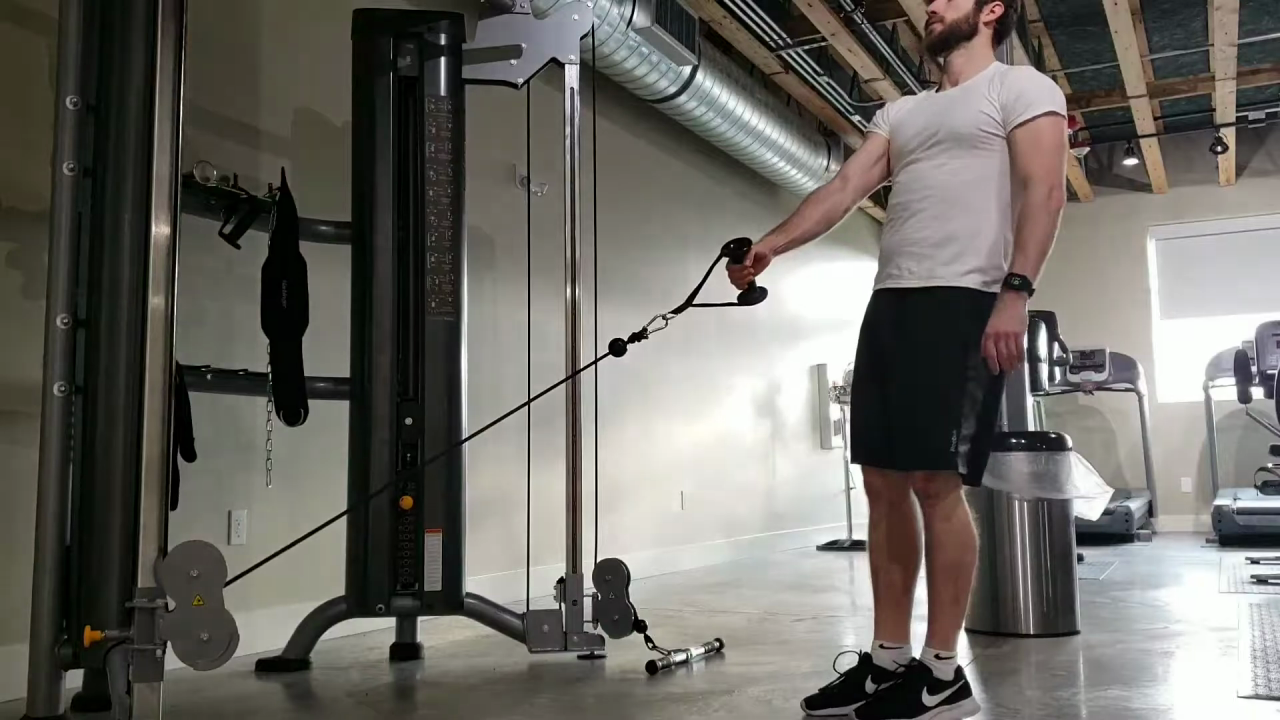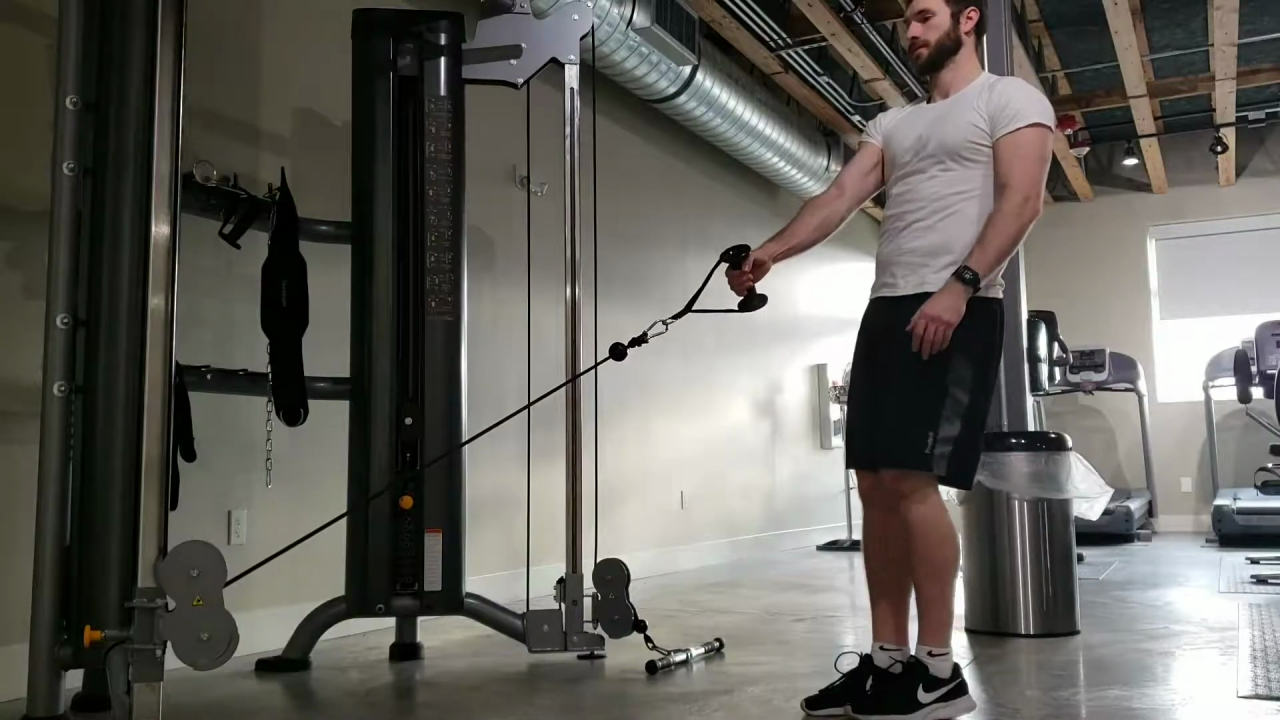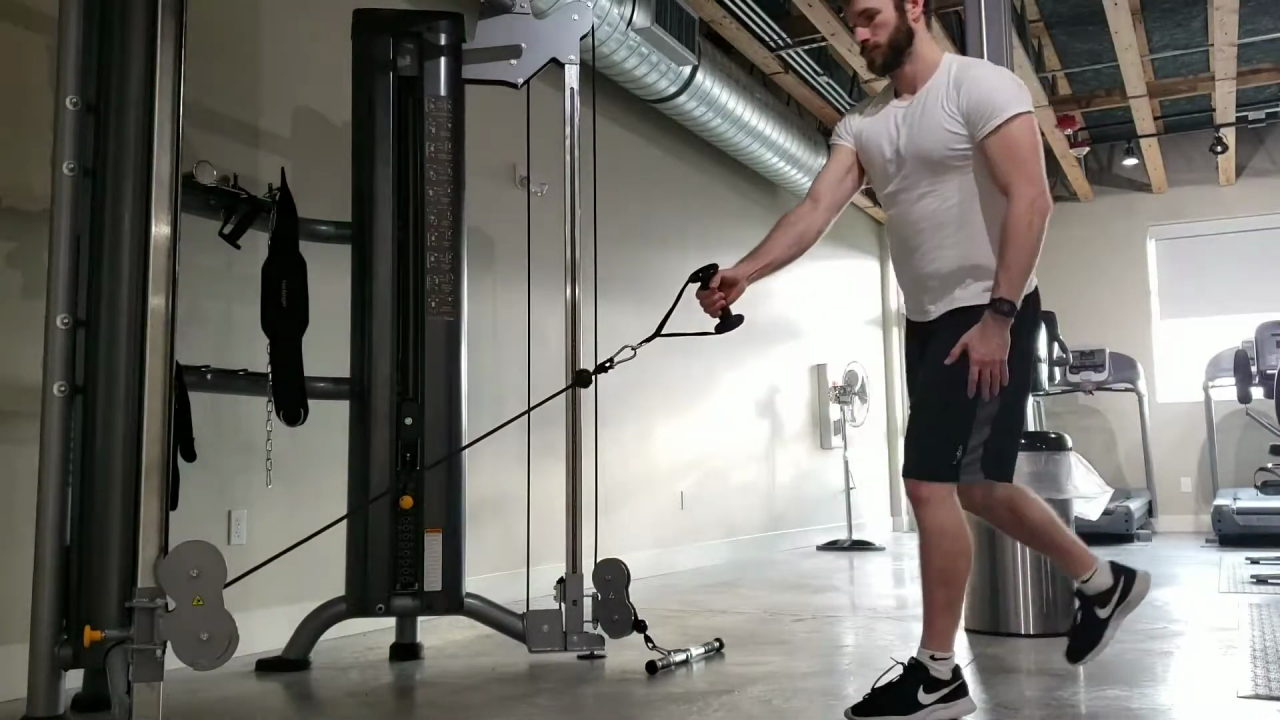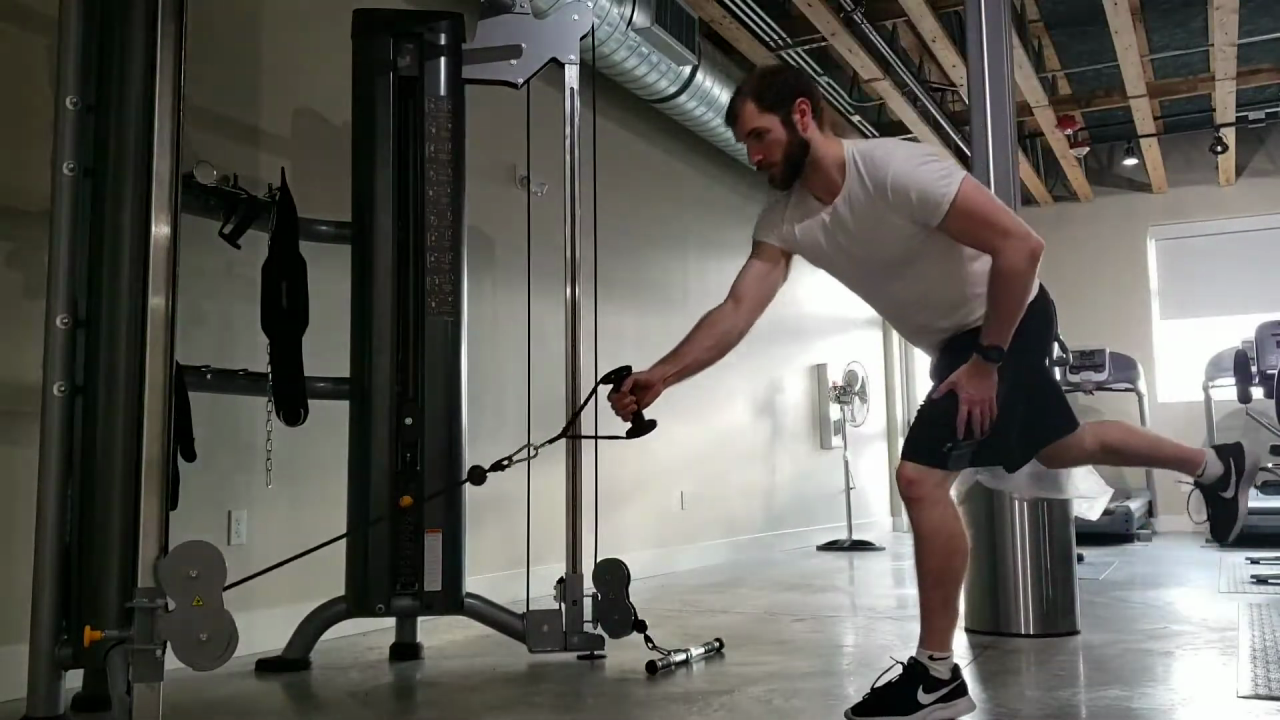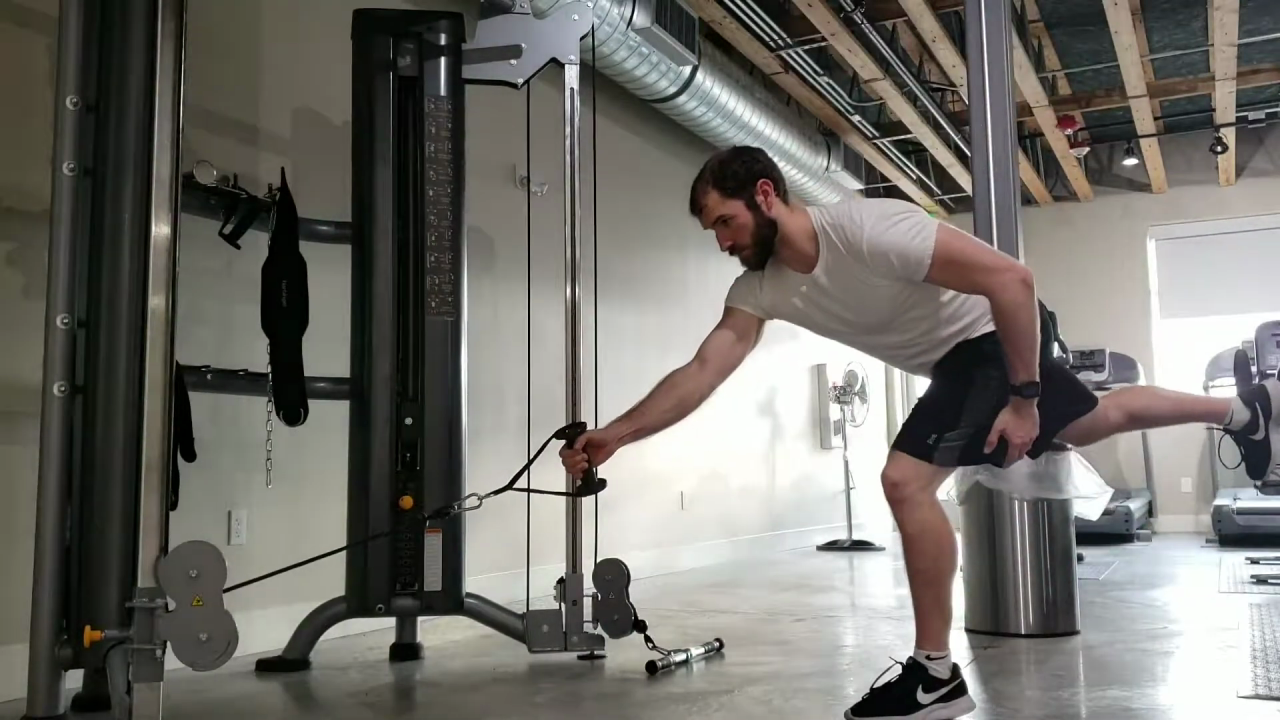
dt=1s
person 1, frame 1
left shoulder: (1021, 88)
right shoulder: (900, 112)
left elbow: (1044, 191)
right elbow: (842, 189)
left wrist: (1016, 290)
right wrist: (769, 245)
left hip: (960, 304)
right hip: (888, 305)
left knee: (935, 484)
right knee: (884, 484)
right ankle: (888, 661)
person 1, frame 2
left shoulder: (1010, 99)
right shoulder: (893, 122)
left elbow: (1021, 201)
right elbow: (839, 197)
left wrist: (960, 285)
right wrist: (769, 253)
left hip: (956, 312)
right hip: (887, 311)
left knee: (910, 480)
right knee: (875, 485)
right ankle: (888, 659)
person 1, frame 3
left shoulder: (982, 86)
right shoulder: (864, 120)
left elbow: (1029, 200)
right elbow: (817, 206)
left wrist: (999, 315)
right wrist: (744, 272)
left hip: (985, 318)
right hip: (925, 321)
left knee: (932, 484)
right knee: (969, 480)
right ankle: (1103, 582)
person 1, frame 4
left shoulder: (897, 170)
right shoulder: (784, 221)
left elbow: (1021, 246)
right elbow: (737, 309)
left wrist: (987, 359)
right wrist: (661, 376)
left hip: (1006, 322)
right hip: (956, 340)
left knee: (920, 476)
right knee: (1063, 447)
right ankle: (1214, 467)
person 1, frame 5
left shoulder: (870, 230)
right shoulder: (759, 290)
left elbow: (1012, 279)
right elbow: (701, 374)
left wrist: (1022, 398)
right wrist: (613, 436)
left hip: (998, 336)
right hip: (958, 357)
left knee: (906, 479)
right knee: (1093, 421)
